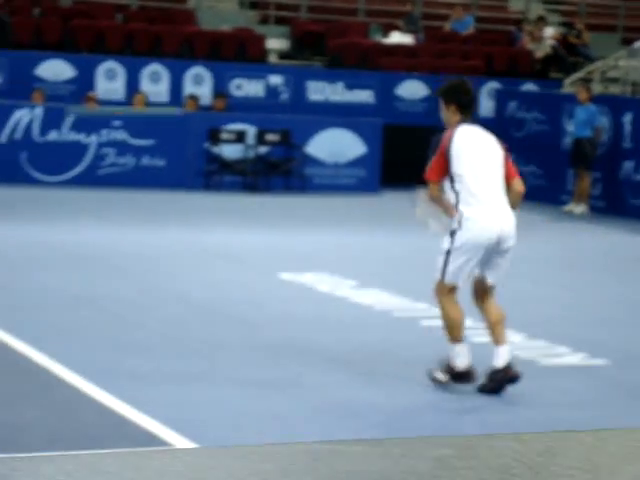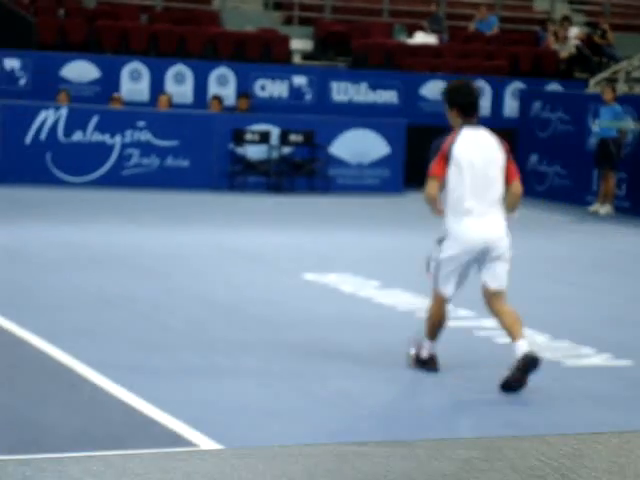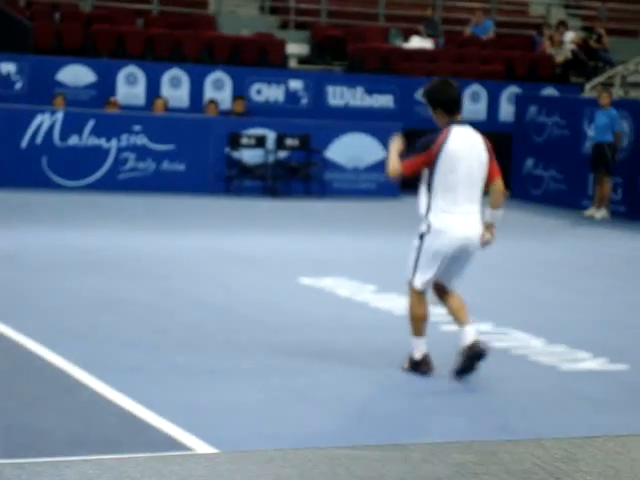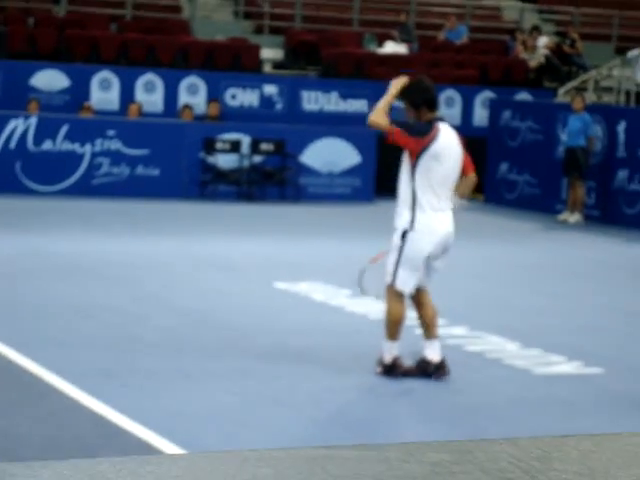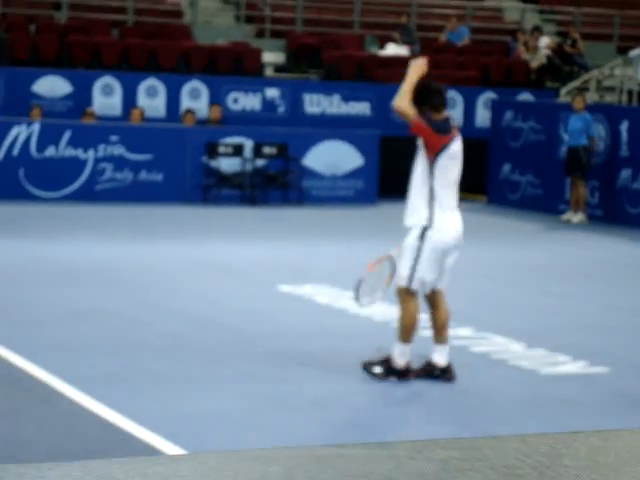
dt=0.2s
person 1, frame 1
left shoulder: (448, 138)
right shoulder: (492, 140)
left elbow: (434, 191)
right elbow: (518, 189)
left wrist: (450, 209)
left hip: (473, 225)
right hip: (505, 225)
left knee: (445, 291)
right knee: (484, 294)
left ankle: (460, 365)
right ankle: (502, 365)
person 1, frame 2
left shoulder: (449, 144)
right shoulder: (497, 143)
left elbow: (431, 193)
right elbow: (516, 190)
left wrist: (440, 211)
left hip: (462, 231)
right hip: (496, 230)
left knee: (441, 296)
right knee: (497, 299)
left ankle: (426, 353)
right ankle: (522, 352)
person 1, frame 3
left shoulder: (436, 142)
right shoulder: (481, 142)
left elbow: (395, 172)
right elbow: (499, 188)
left wrist: (394, 149)
right wrist: (490, 224)
left hip: (440, 228)
right hip: (470, 229)
left knee: (417, 290)
right knee: (445, 289)
left ankle: (419, 356)
right ankle: (471, 342)
person 1, frame 4
left shoulder: (422, 134)
right shoulder: (453, 136)
left elbow: (376, 119)
left wrist: (392, 89)
left hip: (418, 227)
right hip: (442, 226)
left knee: (396, 292)
right knee: (419, 291)
left ankle: (390, 359)
right ankle: (433, 359)
person 1, frame 5
left shoulder: (439, 132)
right shoulder: (448, 133)
left elbow: (400, 106)
left wrist: (415, 73)
left hip: (431, 227)
right hip: (447, 225)
left knee: (407, 291)
right knee: (434, 294)
left ankle: (398, 363)
right ankle: (440, 363)
person 2, frame 1
left shoulder: (592, 109)
right shoulder: (577, 108)
left elbow: (597, 128)
left wrist: (593, 143)
right wrist: (575, 138)
left hip: (587, 142)
right hip: (577, 141)
left knee: (585, 173)
right knee: (578, 173)
left ankle: (584, 204)
right ankle: (575, 202)
person 2, frame 2
left shoulder: (617, 109)
right shoulder: (602, 108)
left elbow: (622, 128)
left wrist: (618, 143)
right wrist: (600, 138)
left hip: (612, 142)
right hip: (602, 142)
left knee: (610, 173)
right knee: (602, 173)
left ankle: (609, 204)
right ankle: (600, 202)
person 2, frame 3
left shoulder: (613, 113)
right shoulder: (597, 113)
left elbow: (618, 133)
left wrist: (614, 148)
right wrist: (594, 142)
left hip: (607, 147)
right hip: (597, 146)
left knee: (606, 178)
right knee: (598, 177)
left ankle: (605, 209)
right ankle: (595, 206)
person 2, frame 4
left shoulder: (586, 118)
right shoulder: (570, 117)
left elbow: (590, 137)
left wrist: (586, 151)
right wrist: (567, 147)
left hip: (580, 151)
right hip: (570, 150)
left knee: (578, 182)
right knee: (571, 182)
left ankle: (578, 213)
right ankle: (569, 211)
person 2, frame 5
left shoulder: (587, 117)
right shoulder: (571, 117)
left elbow: (592, 136)
left wrist: (588, 150)
right wrist: (570, 146)
left hip: (582, 150)
right hip: (571, 150)
left knee: (580, 182)
right knee: (573, 181)
left ankle: (581, 213)
right ankle: (572, 210)
